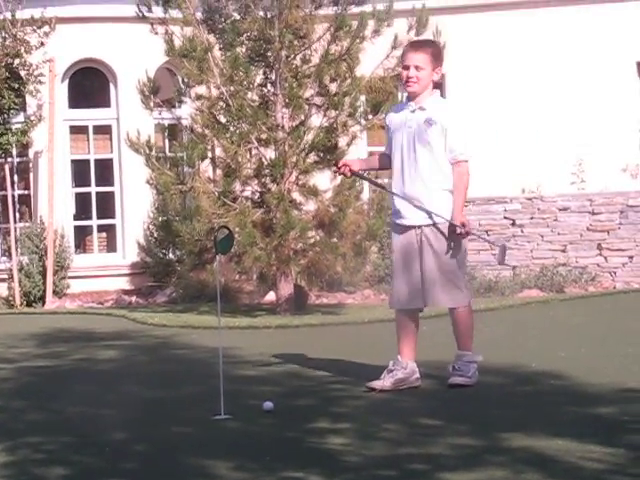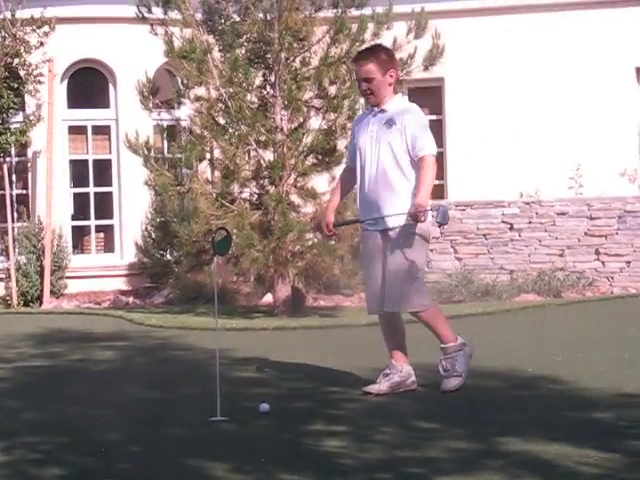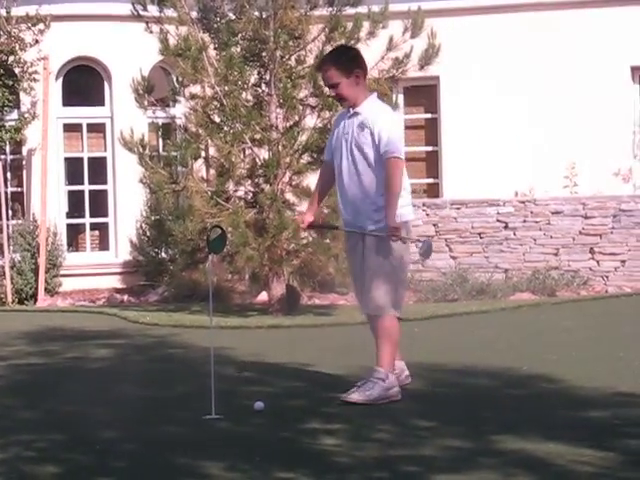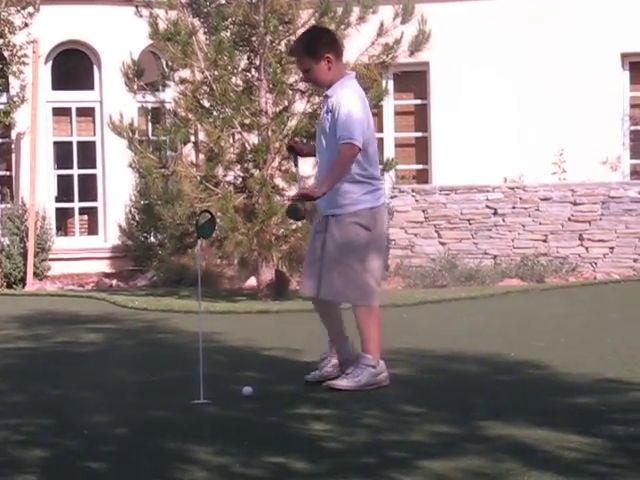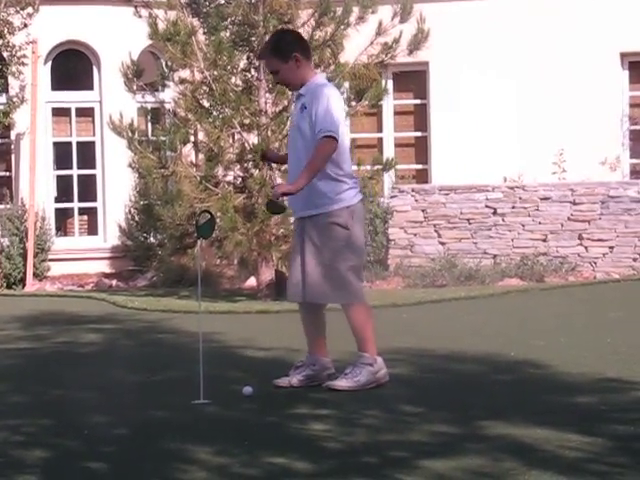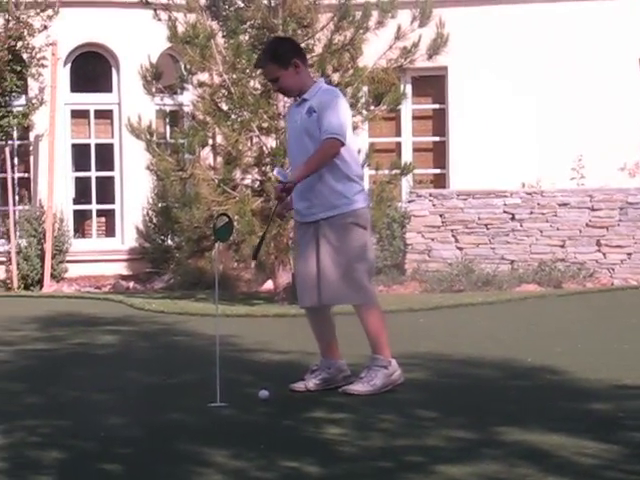
dt=0.4s
person 1, frame 1
left shoulder: (445, 114)
right shoulder: (394, 115)
left elbow: (460, 165)
left wrist: (459, 212)
right wrist: (358, 164)
left hip: (441, 220)
right hip: (403, 220)
left knee: (455, 293)
right knee: (404, 296)
left ankle: (466, 360)
right ankle: (405, 366)
person 1, frame 2
left shoulder: (409, 114)
right shoulder: (361, 123)
left elbow: (427, 160)
right elbow: (351, 170)
left wrist: (421, 198)
right wrist: (331, 207)
left hip: (405, 224)
right hip: (372, 226)
left knee: (410, 296)
right knee: (381, 302)
left ankle: (455, 347)
right ankle: (400, 369)
person 1, frame 3
left shoulder: (381, 115)
right shoulder: (340, 121)
left elbow: (393, 163)
right elbow: (331, 168)
left wrist: (392, 213)
right wrist: (312, 206)
left hip: (385, 225)
right hip: (357, 226)
left knee: (383, 301)
right knee: (370, 302)
left ankle: (385, 379)
right ankle: (393, 367)
person 1, frame 4
left shoulder: (347, 97)
right shoulder: (333, 98)
left elbow: (350, 149)
left wrist: (321, 187)
right wrist: (308, 149)
left hip: (356, 208)
right hip: (333, 209)
left knee: (359, 288)
right knee: (317, 285)
left ankle: (372, 364)
right ankle: (341, 351)
person 1, frame 5
left shoulder: (323, 93)
right shoulder: (302, 99)
left elbow: (329, 142)
left wrist: (299, 182)
right wrist: (281, 157)
left hip: (335, 208)
right hip: (308, 209)
left knee: (346, 286)
right knee: (305, 290)
left ankle: (370, 363)
right ankle: (317, 362)
person 1, frame 6
left shoulder: (329, 98)
right shoulder: (293, 112)
left elbow: (333, 145)
left wrist: (293, 178)
right wrist: (289, 195)
left hip: (344, 211)
right hip: (307, 216)
left knee: (357, 288)
right knee: (311, 295)
left ankle: (385, 365)
right ankle: (332, 365)
